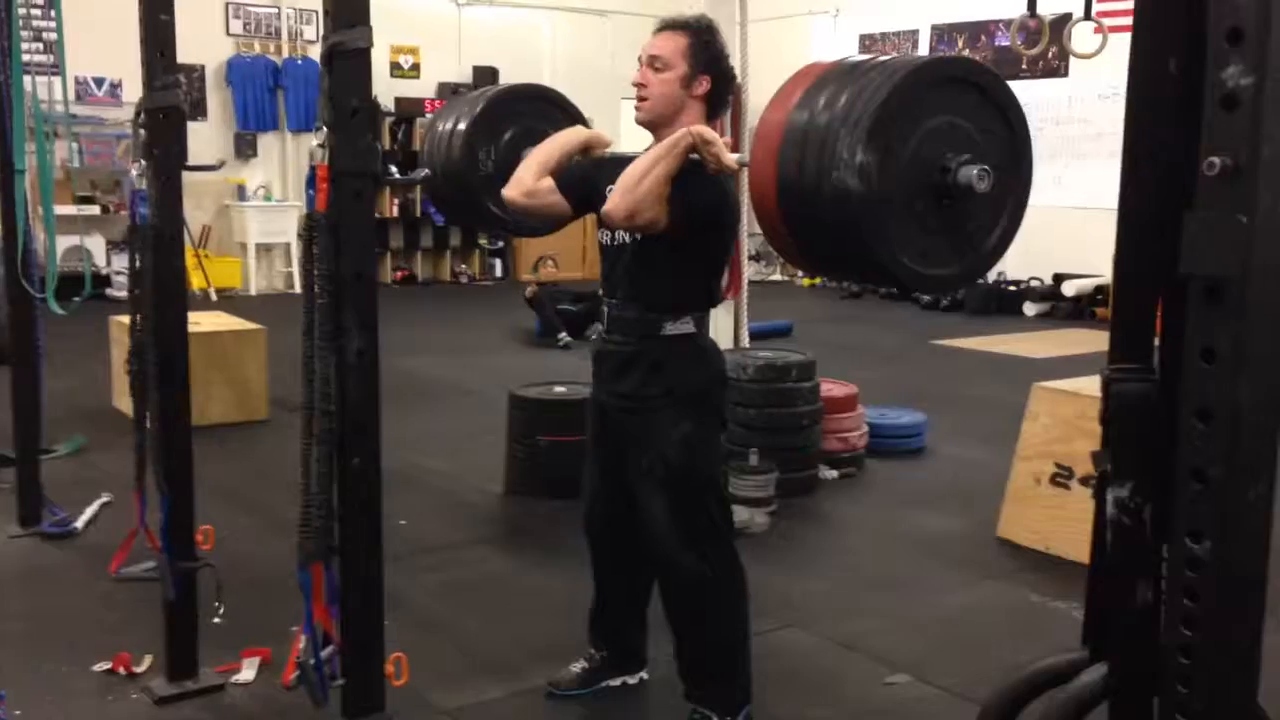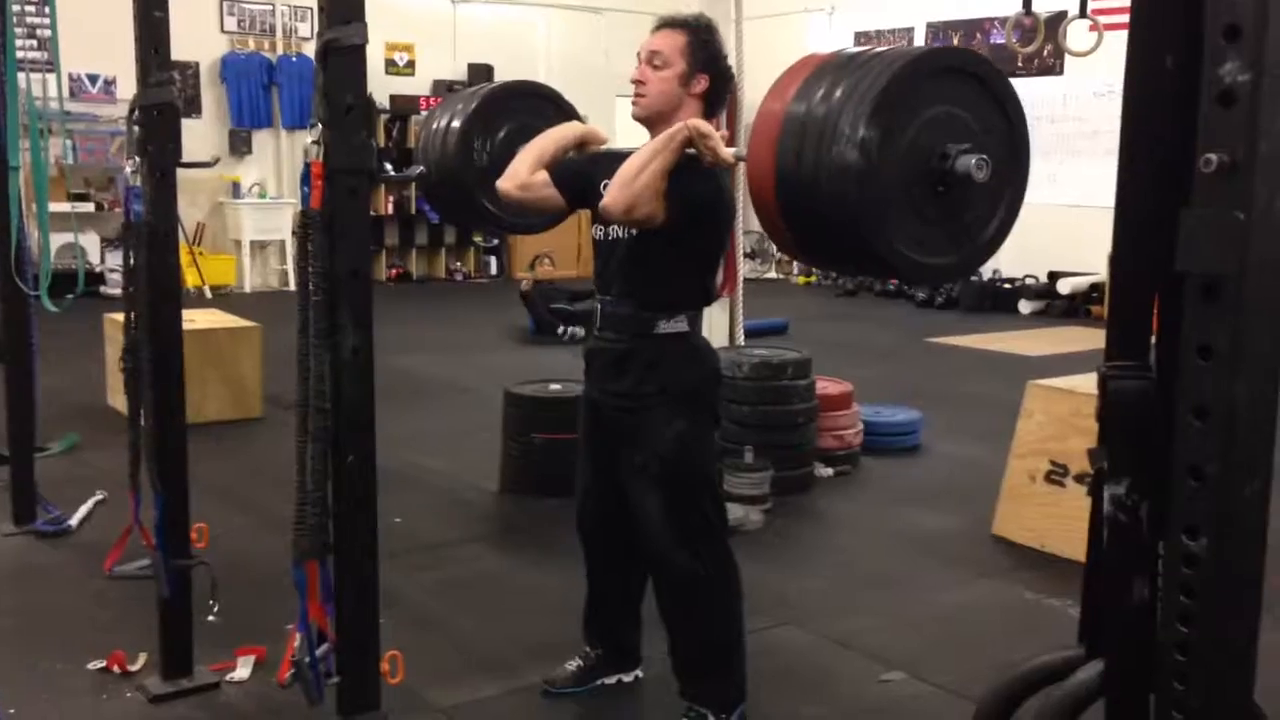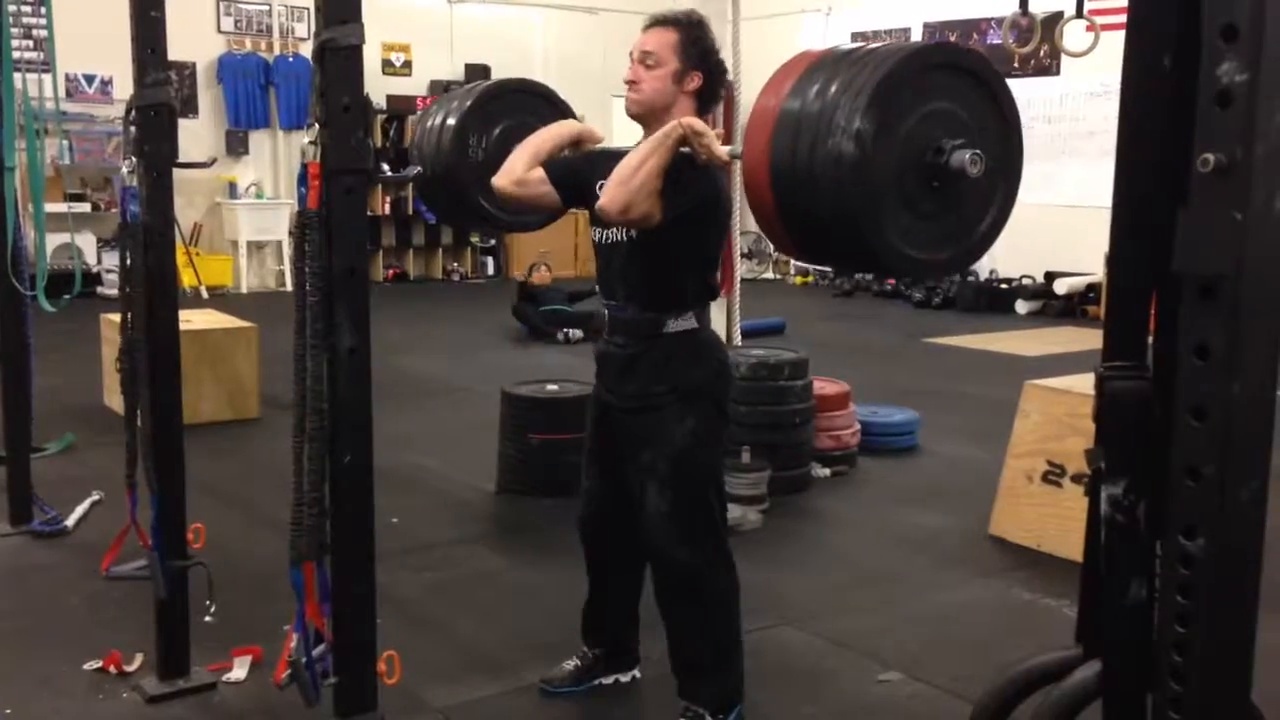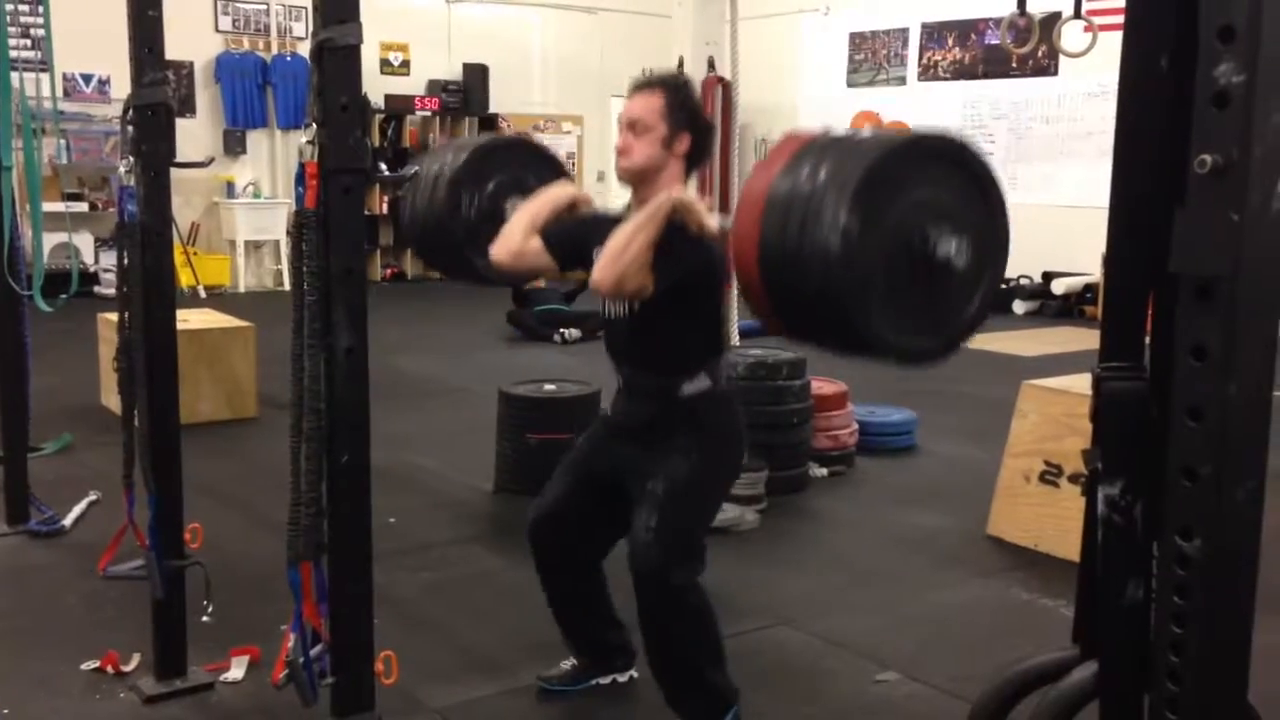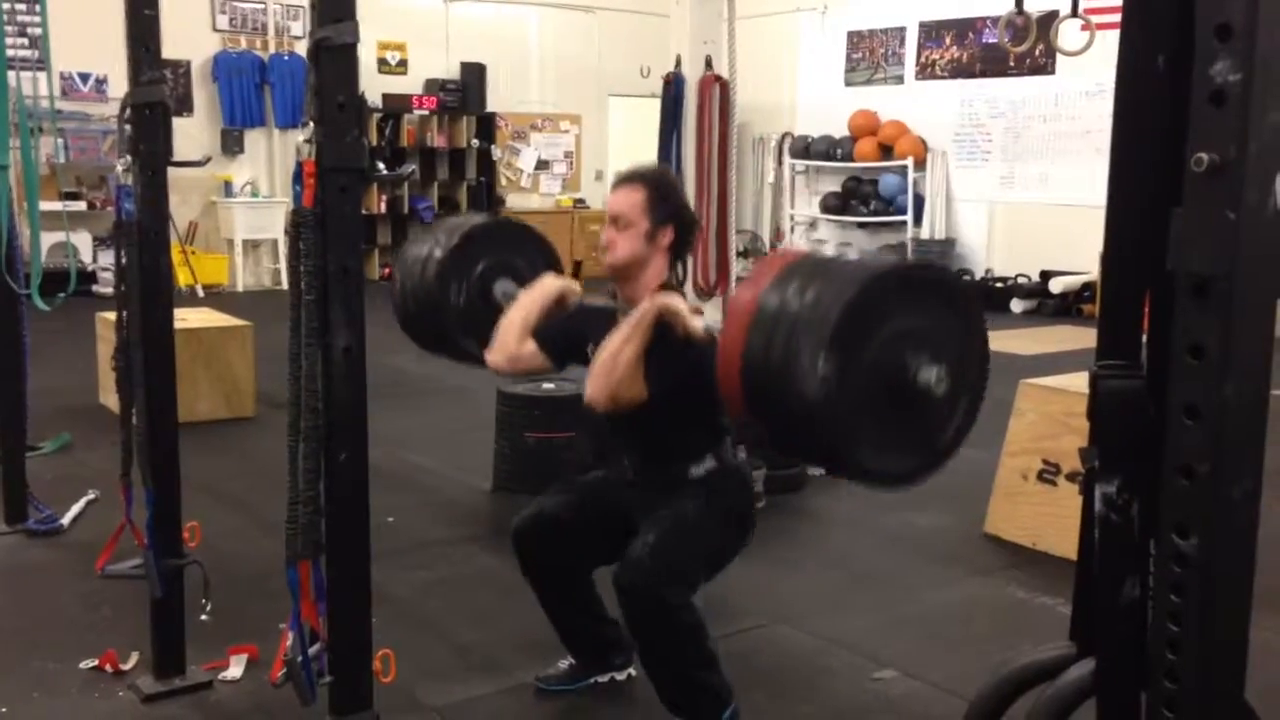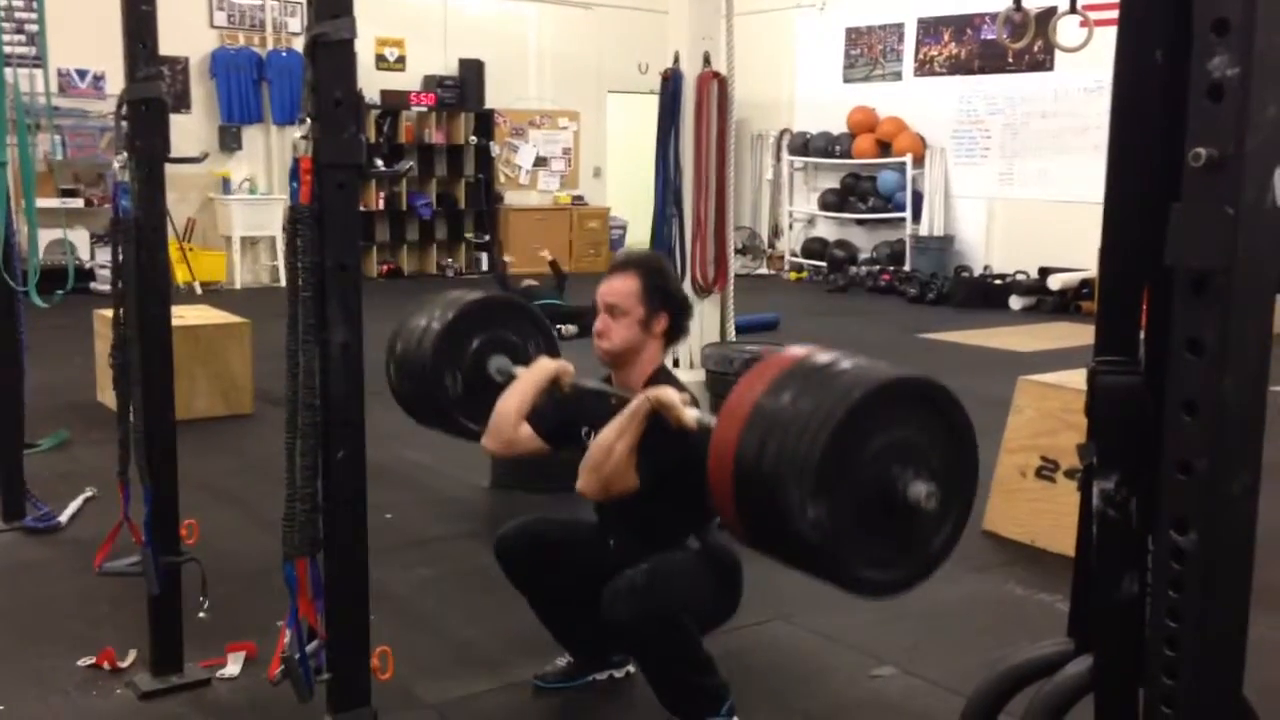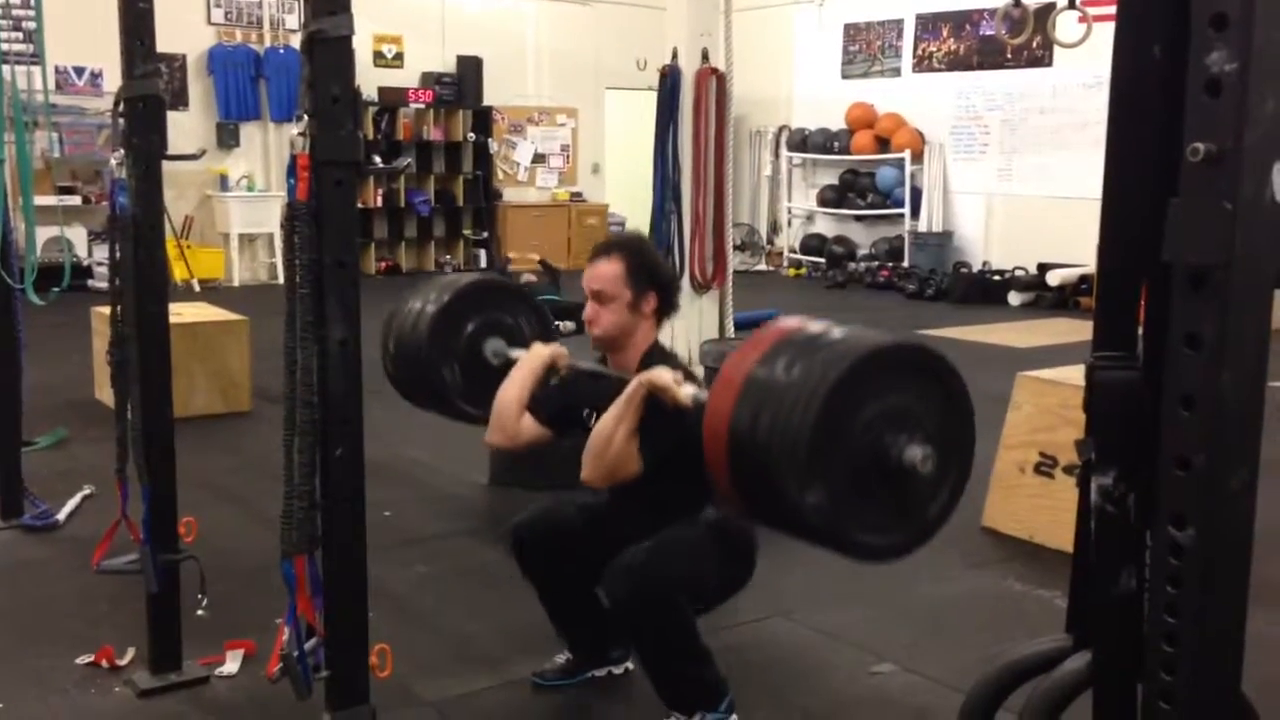
dt=0.3s
person 1, frame 1
left shoulder: (702, 180)
right shoulder: (620, 167)
left elbow: (623, 211)
right elbow: (521, 193)
left wrist: (682, 140)
right wrist: (574, 137)
left hip: (674, 377)
right hip: (617, 369)
left knee: (689, 547)
right knee: (611, 527)
right ankle: (617, 654)
person 1, frame 2
left shoulder: (698, 175)
right shoulder: (618, 161)
left elbow: (621, 205)
right elbow: (515, 185)
left wrist: (678, 135)
right wrist: (569, 132)
left hip: (668, 374)
right hip: (609, 367)
left knee: (684, 545)
right knee: (604, 525)
right ankle: (611, 652)
person 1, frame 3
left shoulder: (695, 173)
right shoulder: (612, 162)
left elbow: (617, 203)
right elbow: (509, 181)
left wrist: (672, 134)
right wrist: (565, 130)
left hip: (679, 373)
right hip: (619, 367)
left knee: (684, 543)
right knee: (605, 524)
right ankle: (610, 652)
person 1, frame 4
left shoulder: (687, 236)
right shoulder: (607, 227)
left elbow: (607, 279)
right elbow: (506, 252)
left wrist: (664, 207)
right wrist: (558, 194)
left hip: (693, 427)
right hip: (631, 414)
left knee: (658, 562)
right knee: (554, 527)
right ankle: (603, 657)
person 1, frame 5
left shoulder: (678, 332)
right shoulder: (597, 319)
left elbow: (601, 394)
right elbow: (503, 355)
left wrist: (649, 313)
right wrist: (547, 288)
left hip: (703, 494)
right hip: (635, 481)
left knee: (644, 576)
right knee: (538, 533)
right ankle: (602, 654)
person 1, frame 6
left shoulder: (671, 418)
right shoulder: (591, 401)
left elbow: (593, 485)
right elbow: (499, 441)
left wrist: (643, 407)
right wrist: (541, 370)
left hip: (694, 566)
left knee: (633, 601)
right knee: (520, 546)
right ankle: (601, 653)
person 1, frame 7
left shoulder: (671, 395)
right shoulder: (589, 383)
left elbow: (597, 474)
right elbow: (503, 433)
left wrist: (638, 389)
right wrist: (538, 357)
left hip: (708, 539)
left knee: (631, 580)
right knee: (535, 535)
right ankle: (601, 648)
